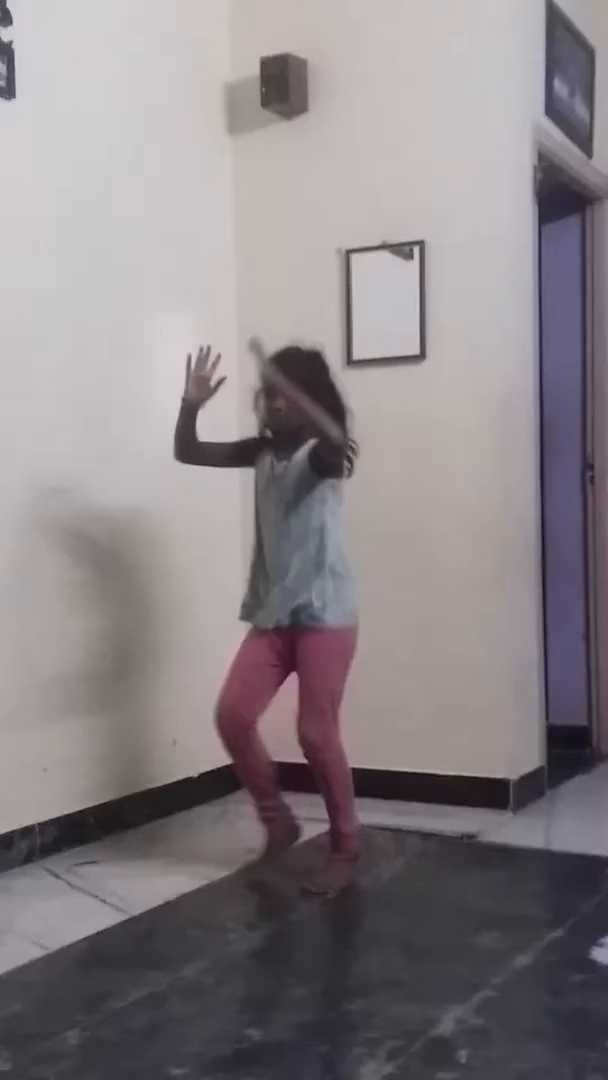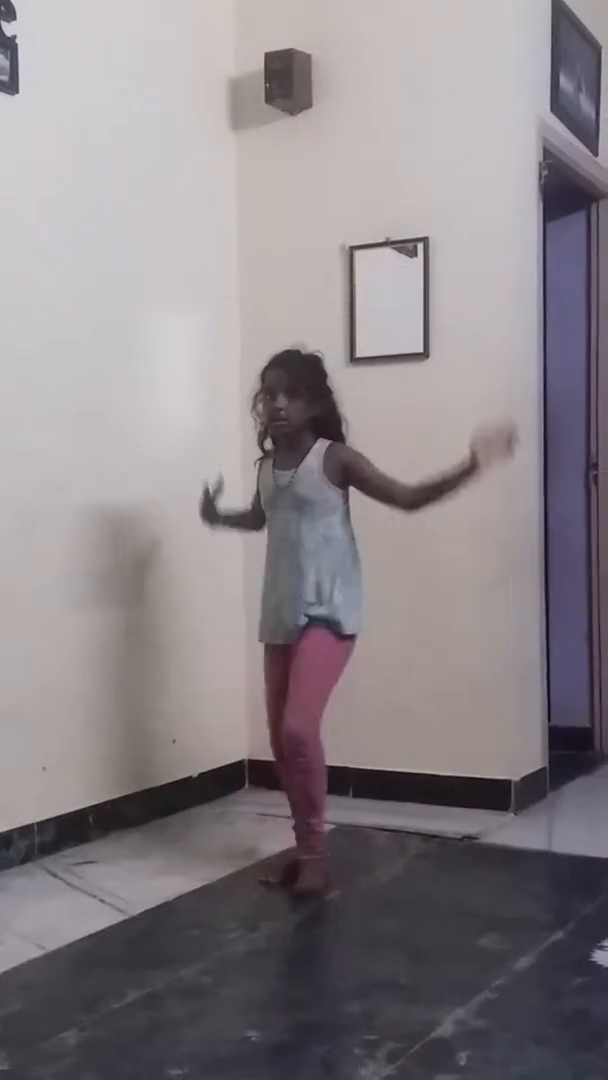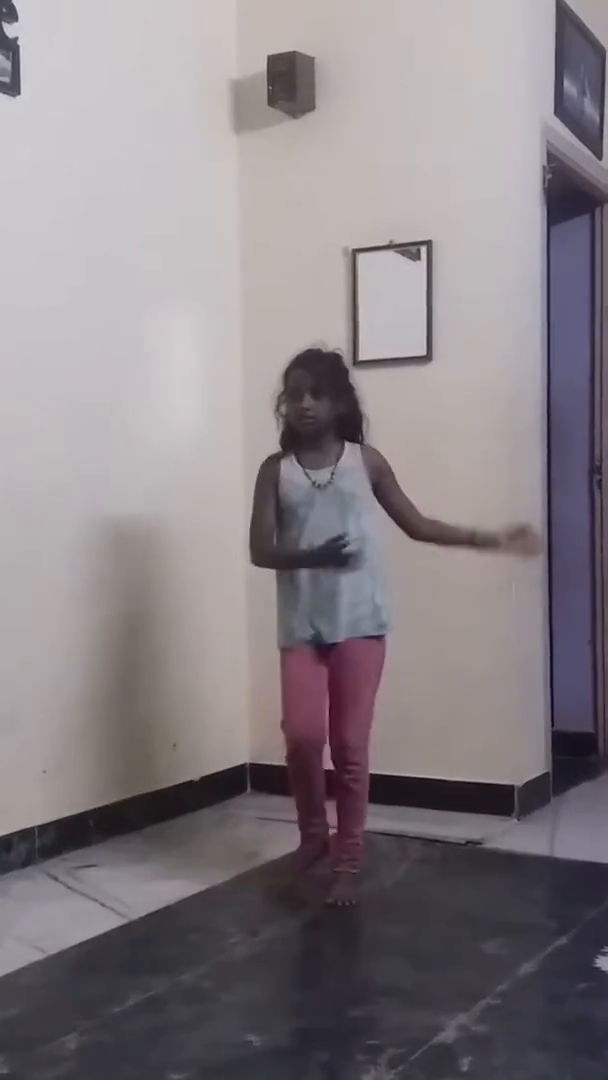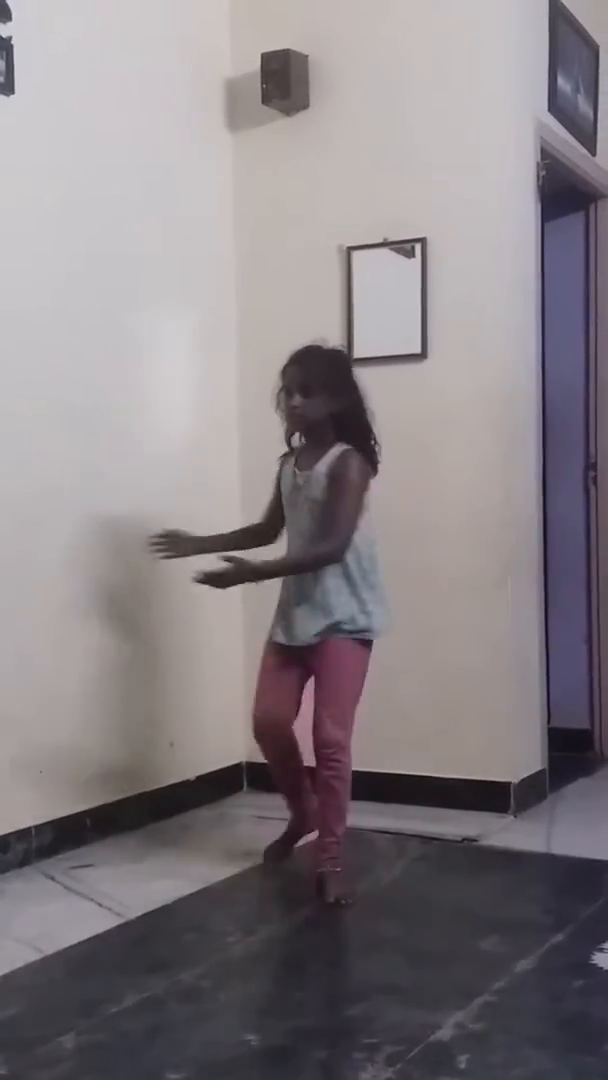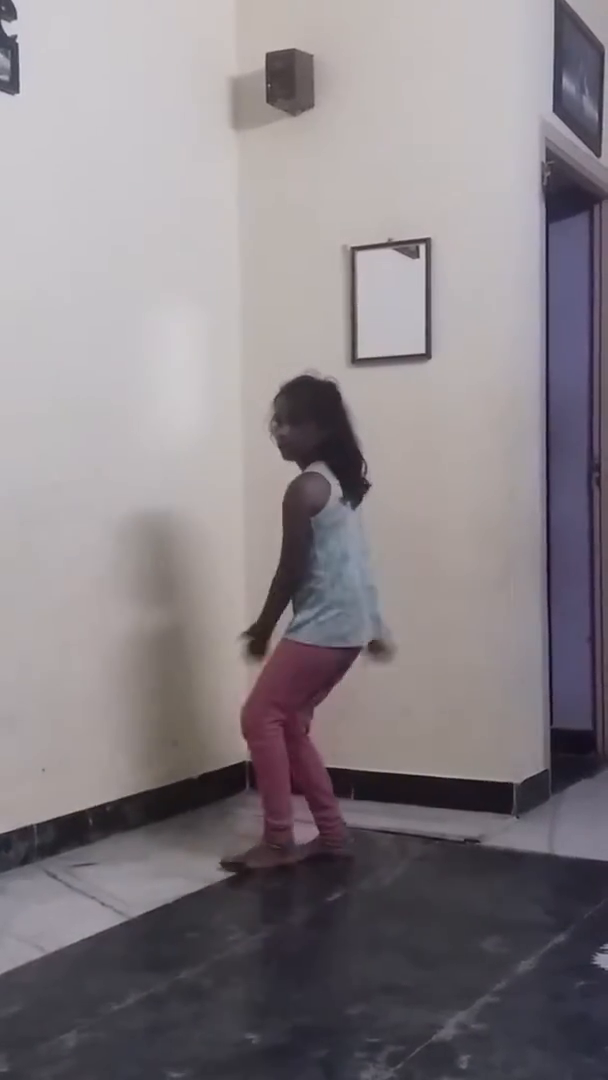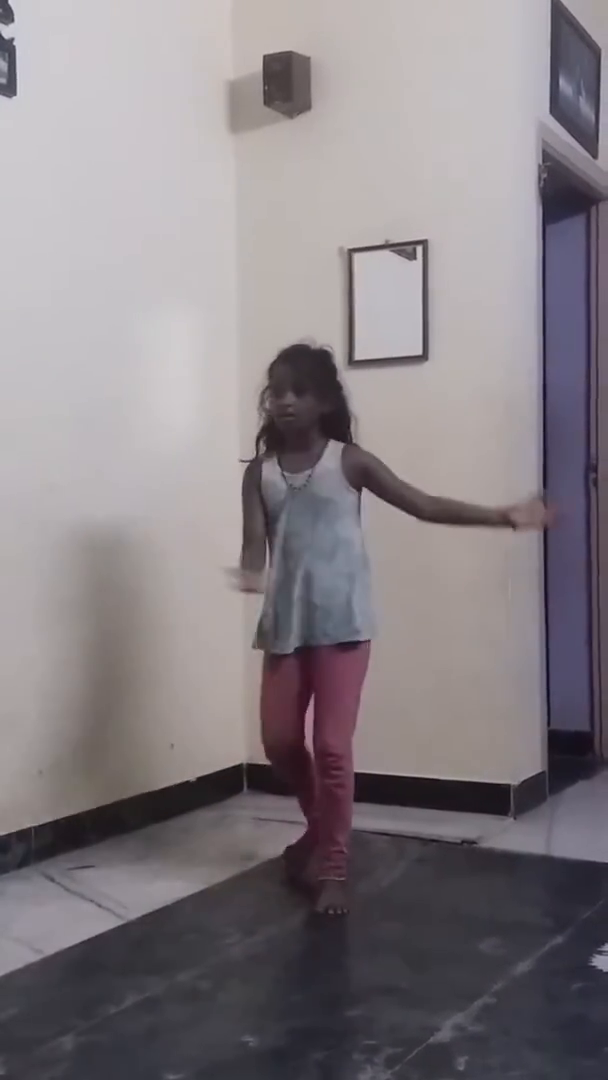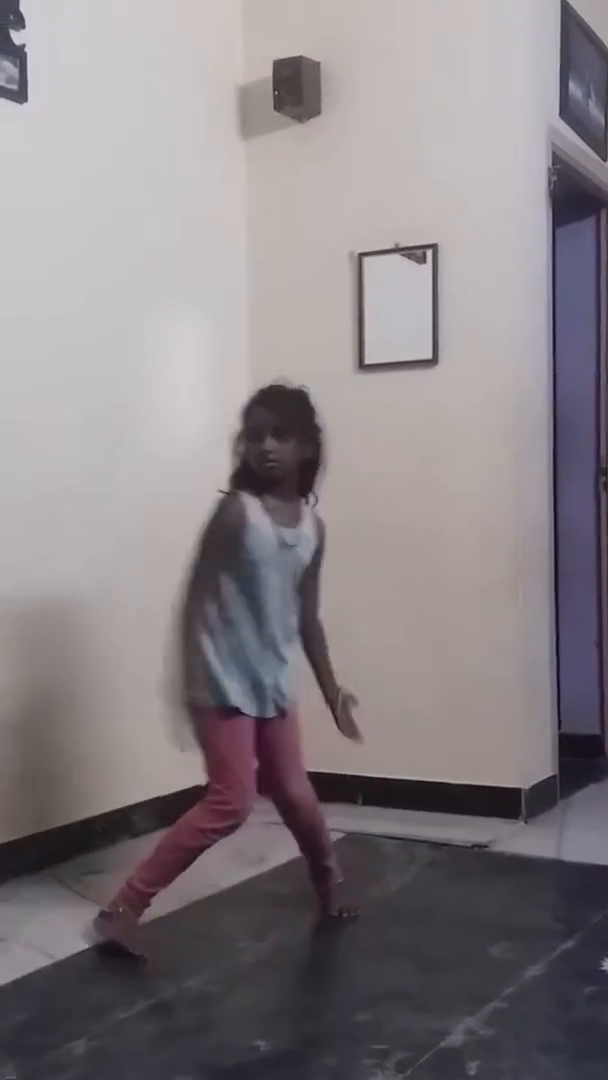
dt=0.7s
person 1, frame 1
left shoulder: (323, 453)
right shoulder: (260, 453)
left elbow: (338, 439)
right elbow: (188, 453)
left wrist: (288, 382)
right wrist: (191, 406)
left hip: (324, 612)
right hip: (272, 612)
left knee: (316, 733)
right knee: (232, 713)
left ankle: (346, 849)
right ankle: (278, 820)
person 1, frame 2
left shoulder: (335, 458)
right shoulder: (265, 467)
left elbow: (407, 498)
left wrist: (467, 468)
right wrist: (217, 516)
left hip: (327, 615)
right hip: (280, 619)
left knee: (298, 729)
right knee: (282, 740)
left ankle: (312, 847)
right ankle: (308, 848)
person 1, frame 3
left shoulder: (366, 461)
right shoulder: (275, 470)
left elbow: (415, 524)
right elbow: (261, 550)
left wrist: (488, 540)
right wrist: (312, 556)
left hip: (361, 621)
right hip: (302, 625)
left knee: (352, 747)
right knee: (303, 734)
left ankle: (346, 865)
right ankle: (312, 837)
person 1, frame 4
left shoulder: (349, 463)
right shoulder: (288, 464)
left elbow: (330, 549)
right elbow: (267, 530)
left wrist: (248, 573)
right wrist: (201, 543)
left hip: (344, 618)
right hip: (292, 618)
left knee: (332, 740)
right knee: (269, 720)
left ankle: (331, 861)
right ankle: (303, 814)
person 1, frame 5
left shoulder: (305, 487)
right shoulder: (338, 481)
left elbow: (293, 570)
left wrist: (262, 628)
right wrist: (370, 633)
left hip: (327, 624)
right hip: (352, 622)
left knee: (259, 717)
right knee: (290, 723)
left ankle: (278, 840)
right ankle: (333, 832)
person 1, frame 6
left shoulder: (347, 460)
right shoulder: (258, 473)
left elbow: (421, 505)
right elbow: (257, 544)
left wrist: (503, 515)
right wrist: (252, 568)
left hip: (344, 624)
right hip: (284, 625)
left knee: (332, 749)
right knee: (279, 740)
left ankle: (333, 868)
right ankle: (317, 832)
person 1, frame 7
left shoulder: (312, 528)
right shoulder: (234, 511)
left elbow: (307, 616)
right elbow: (197, 595)
left wrist: (333, 694)
right wrist: (187, 677)
left hip: (272, 679)
right hip: (221, 679)
left knee: (294, 793)
right knee: (230, 802)
left ankle: (327, 882)
right ankle: (125, 907)
